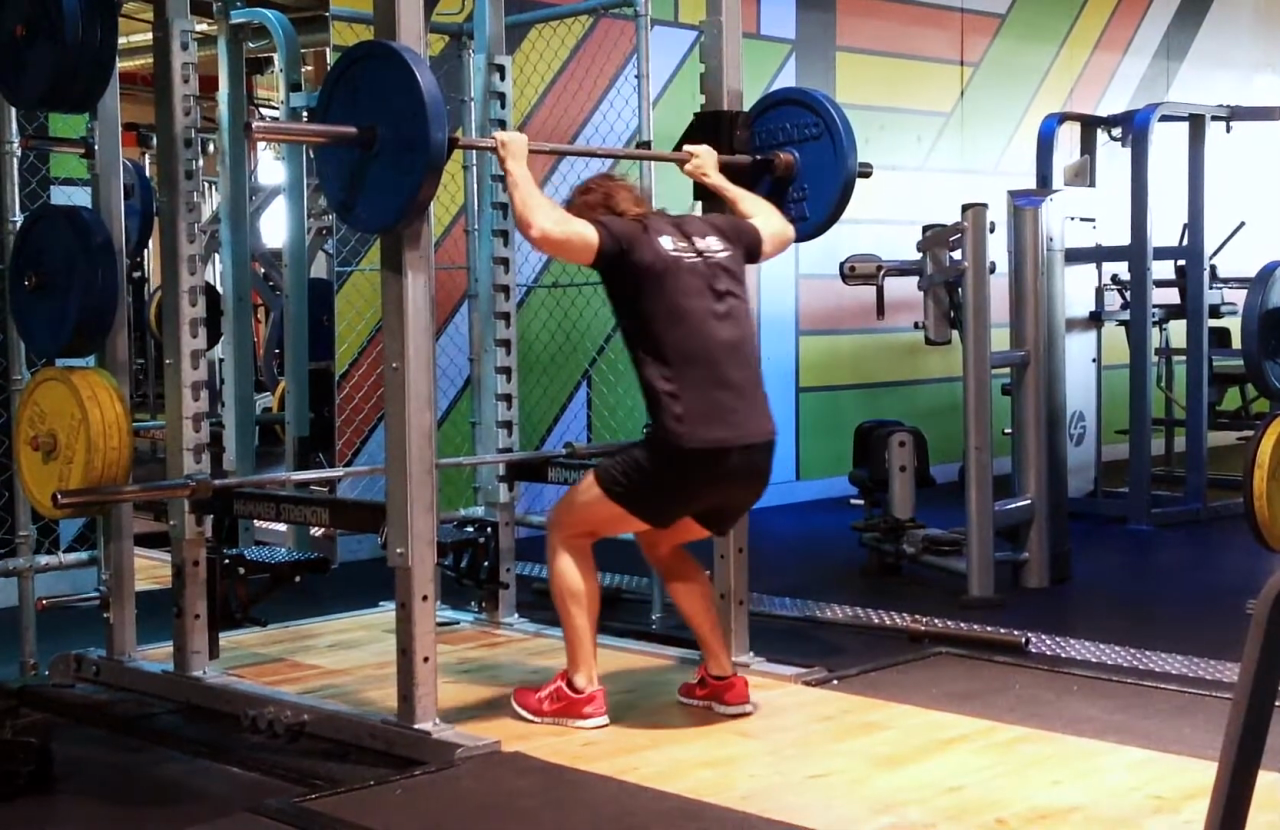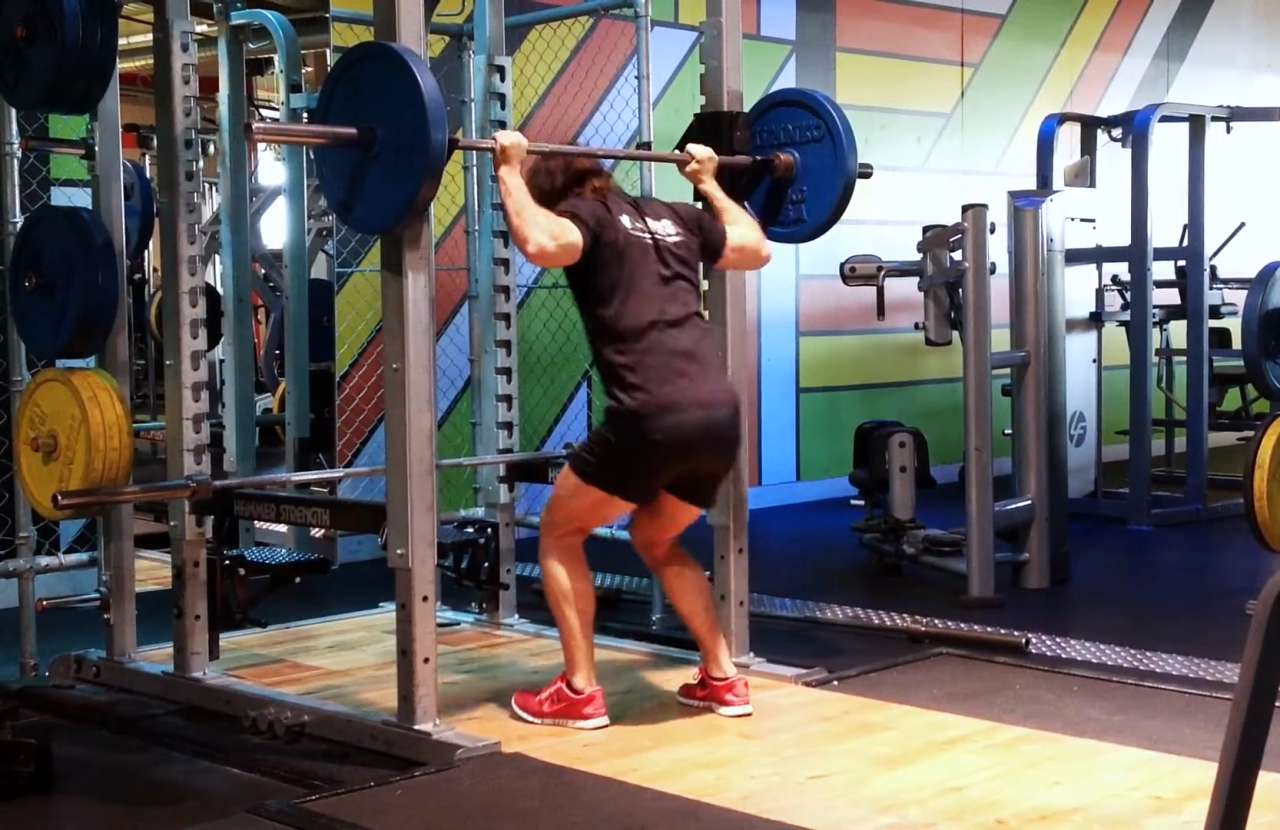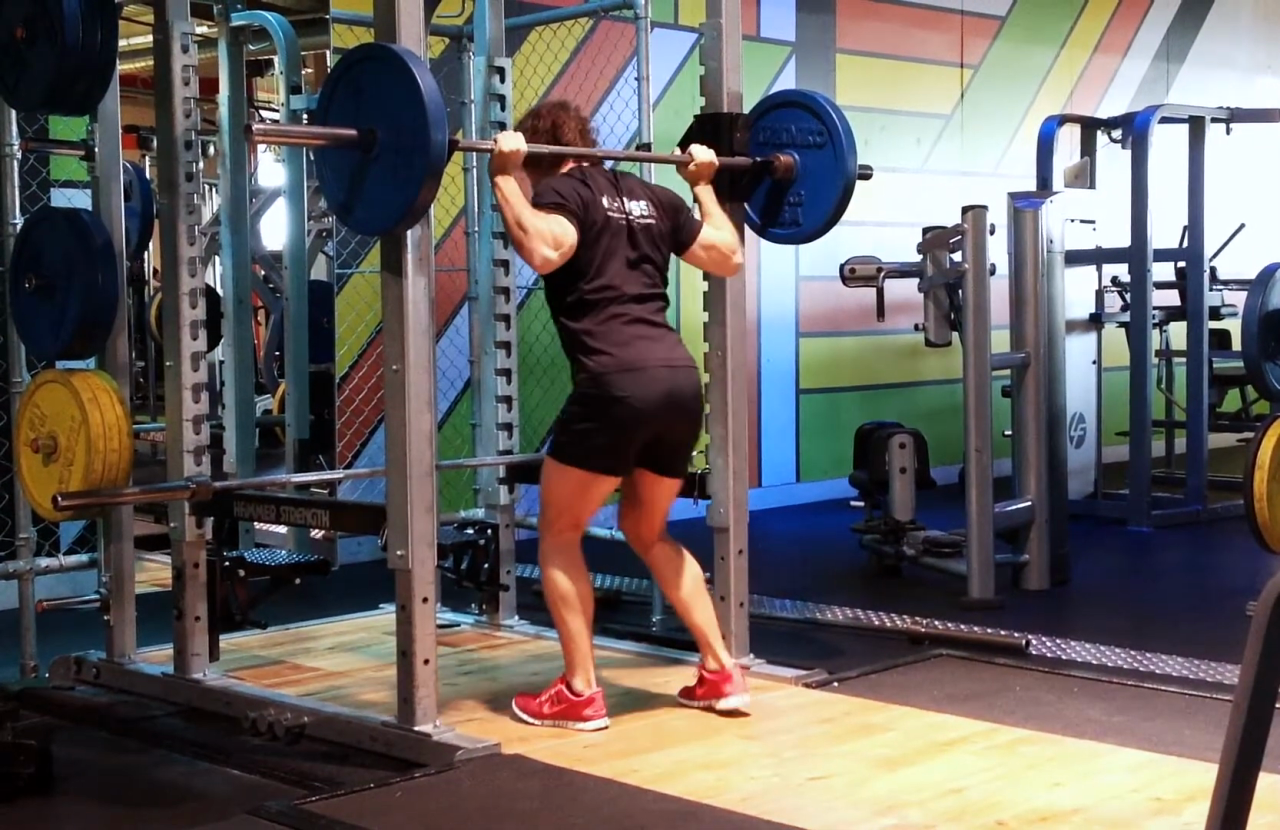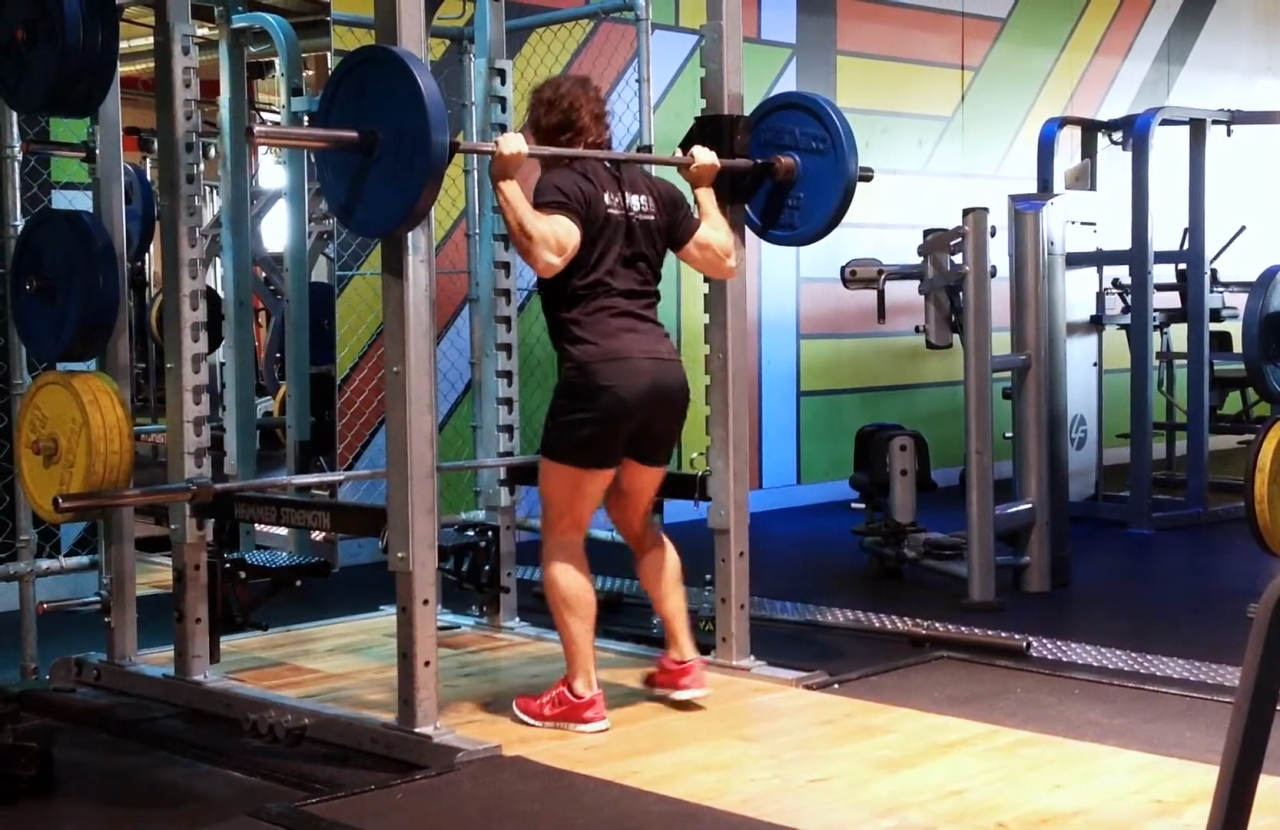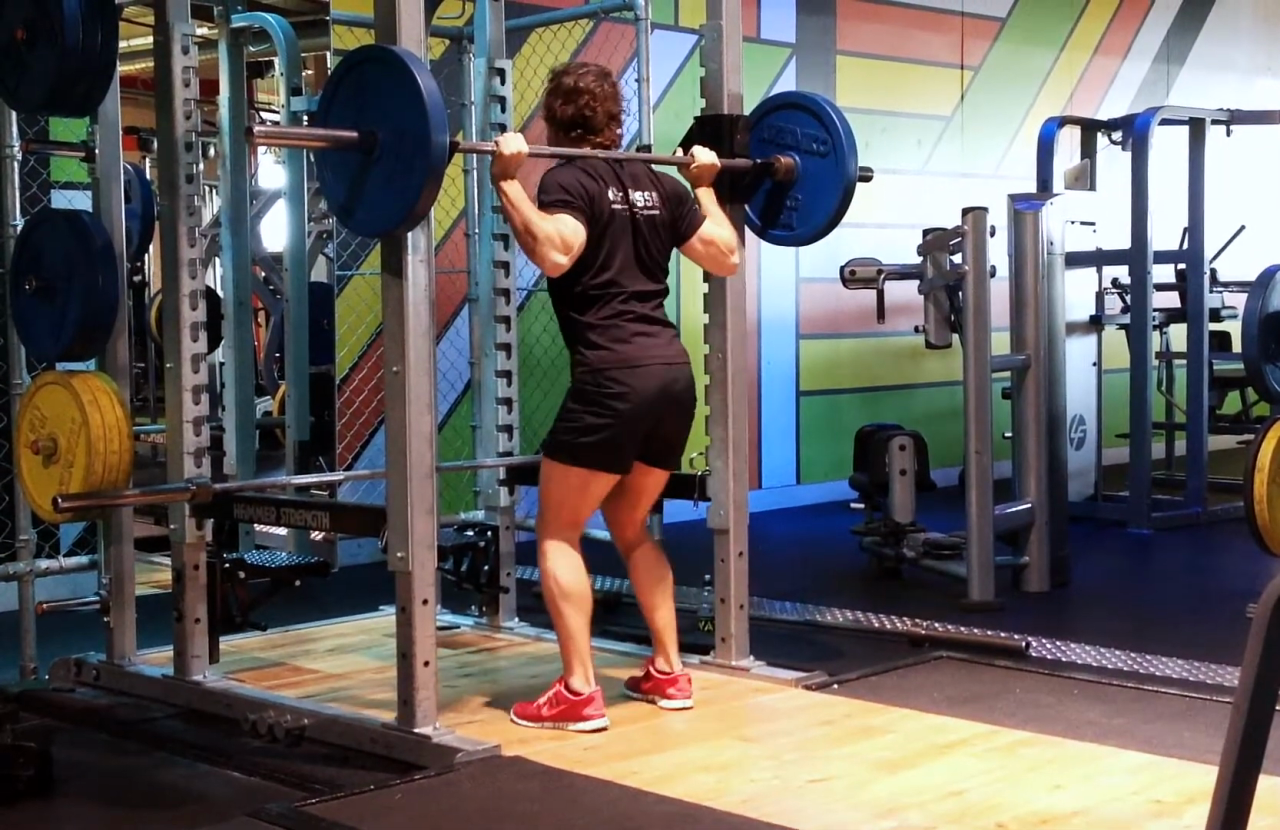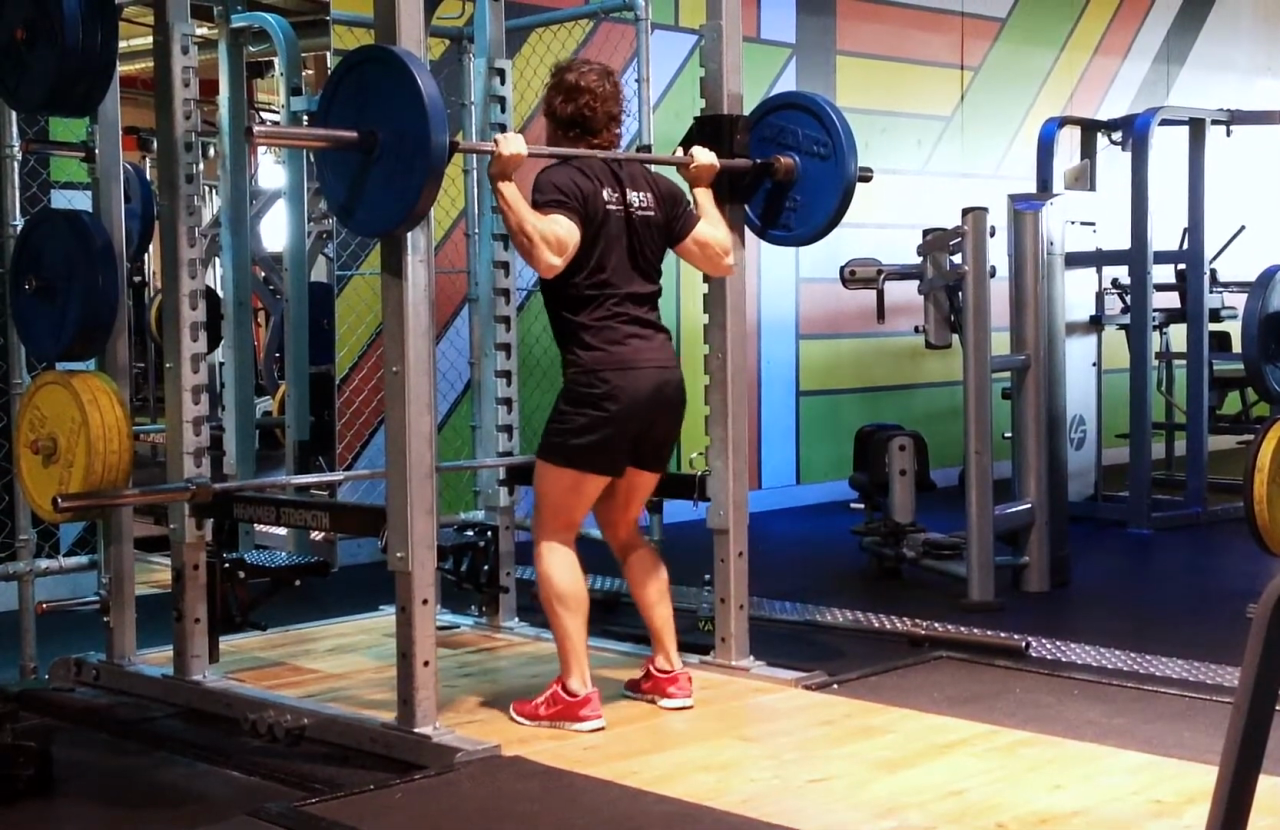
dt=0.2s
person 1, frame 1
left shoulder: (626, 242)
right shoulder: (716, 235)
left elbow: (543, 228)
right elbow: (780, 228)
left wrist: (516, 164)
right wrist: (715, 177)
left hip: (691, 449)
right hip: (755, 450)
left knee: (567, 531)
right knee: (659, 542)
left ankle: (580, 690)
right ankle: (722, 677)
person 1, frame 2
left shoulder: (585, 215)
right shoulder: (675, 219)
left elbow: (539, 241)
right elbow: (757, 248)
left wrist: (511, 170)
right wrist: (708, 182)
left hip: (653, 418)
right hip: (719, 416)
left knee: (559, 533)
right knee: (656, 540)
left ankle: (579, 691)
right ankle: (722, 679)
person 1, frame 3
left shoulder: (560, 191)
right shoulder: (651, 197)
left elbow: (543, 250)
right elbow: (730, 258)
left wrist: (504, 177)
right wrist: (703, 185)
left hip: (616, 385)
right hip: (679, 380)
left knee: (558, 535)
right knee: (647, 531)
left ankle: (580, 692)
right ankle: (721, 670)
person 1, frame 4
left shoulder: (562, 184)
right shoulder: (653, 189)
left elbow: (548, 255)
right elbow: (724, 260)
left wrist: (506, 181)
right wrist: (704, 186)
left hip: (601, 376)
right hip: (665, 372)
left knee: (562, 537)
right knee: (636, 522)
left ankle: (581, 693)
right ankle: (682, 659)
person 1, frame 5
left shoulder: (567, 181)
right shoulder: (660, 185)
left elbow: (555, 253)
right elbow: (726, 257)
left wrist: (508, 180)
right wrist: (704, 185)
left hip: (613, 380)
right hip: (673, 373)
left knee: (558, 532)
right knee: (630, 528)
left ankle: (578, 691)
right ankle: (668, 672)
person 1, frame 6
left shoulder: (561, 179)
right shoulder: (655, 185)
left elbow: (550, 255)
right elbow: (720, 257)
left wrist: (505, 181)
right wrist: (702, 185)
left hip: (603, 381)
right hip: (662, 375)
left knee: (553, 534)
right knee: (622, 530)
left ankle: (575, 693)
right ankle: (669, 671)
